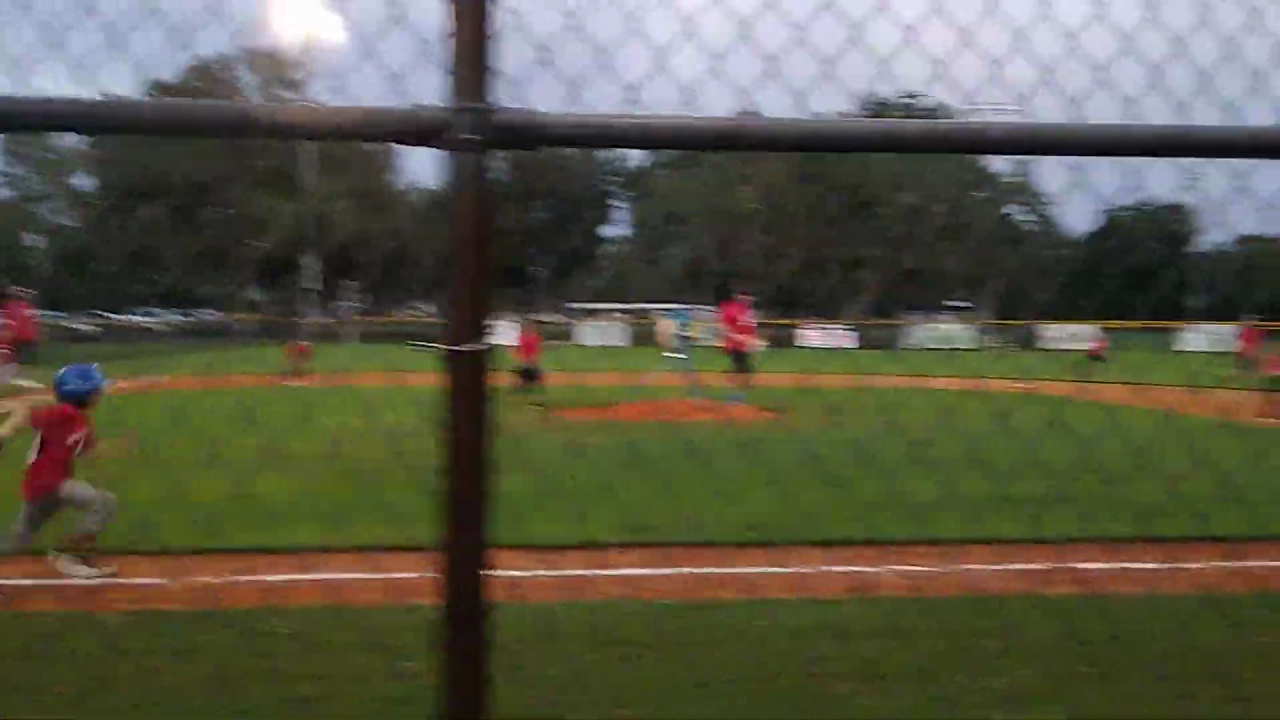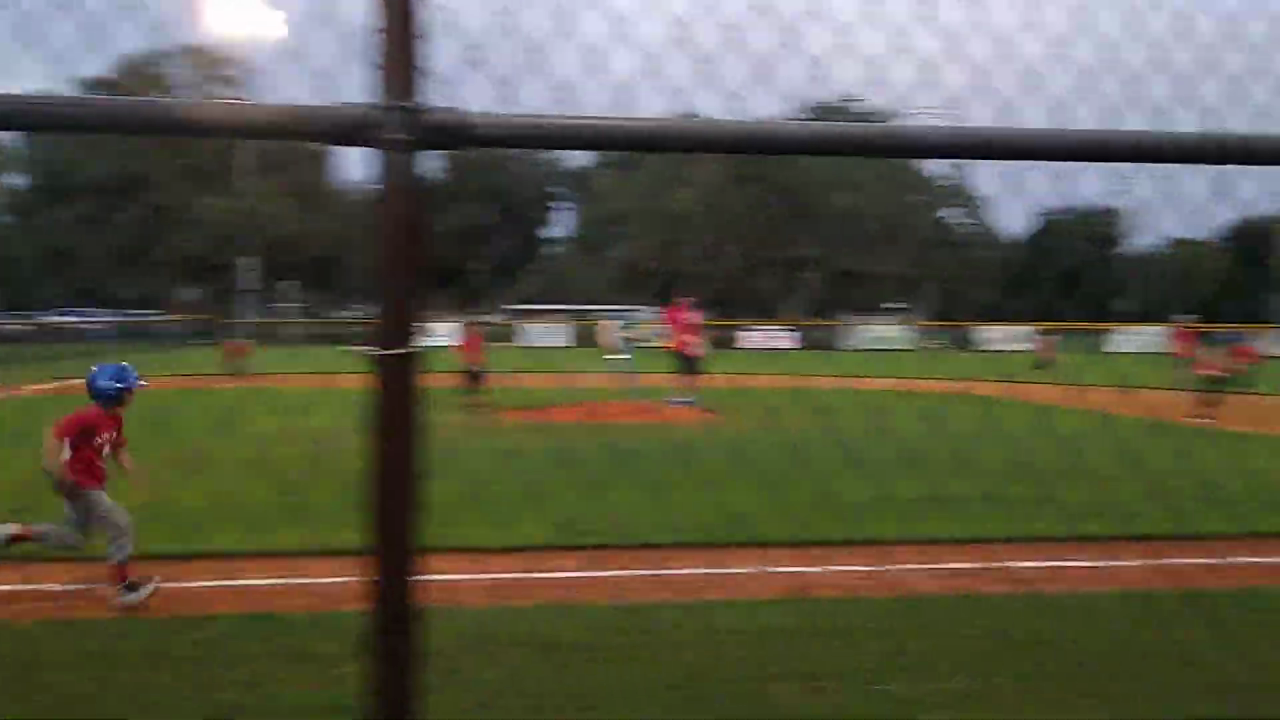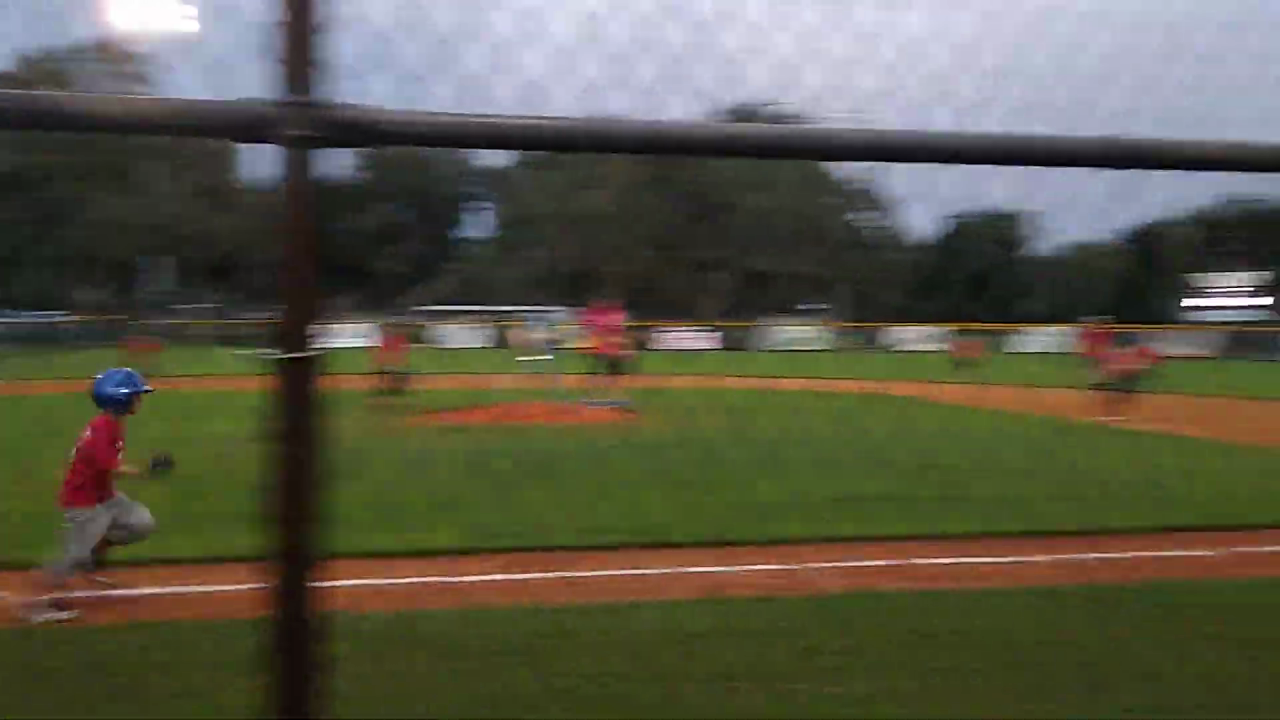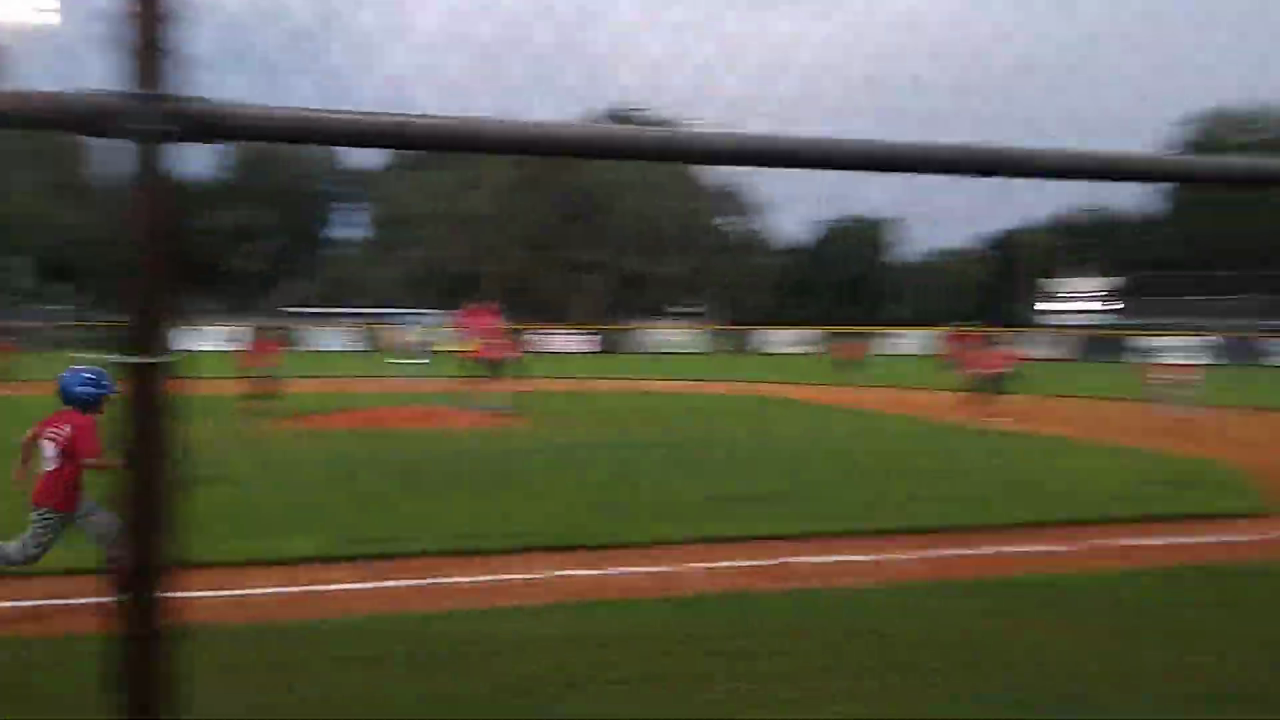
dt=0.1s
person 1, frame 1
left shoulder: (81, 418)
right shoulder: (62, 413)
left elbow: (88, 445)
right elbow: (24, 408)
left hip: (55, 481)
right hip: (47, 483)
left knee: (19, 535)
right knee: (106, 504)
right ankle: (71, 552)
person 1, frame 2
left shoulder: (114, 418)
right shoulder: (90, 416)
left elbow: (118, 449)
right elbow: (55, 433)
left wrist: (131, 469)
right wrist: (56, 467)
left hip: (90, 483)
right hip: (79, 484)
left knee: (73, 538)
right knee: (121, 526)
right ankle: (123, 585)
person 1, frame 3
left shoulder: (108, 422)
right shoulder: (106, 427)
right elbow: (108, 468)
right wrist: (141, 472)
left hip: (100, 495)
right hip: (85, 500)
left knee: (143, 523)
right knee: (78, 553)
left ankle: (96, 554)
right ankle: (42, 603)
person 1, frame 4
left shoulder: (57, 418)
right shoulder: (84, 424)
left elbow: (29, 437)
right elbow: (88, 461)
left wrist: (21, 467)
right wrist: (120, 464)
left hip: (71, 499)
right hip: (57, 499)
left knee: (111, 530)
right knee: (27, 552)
